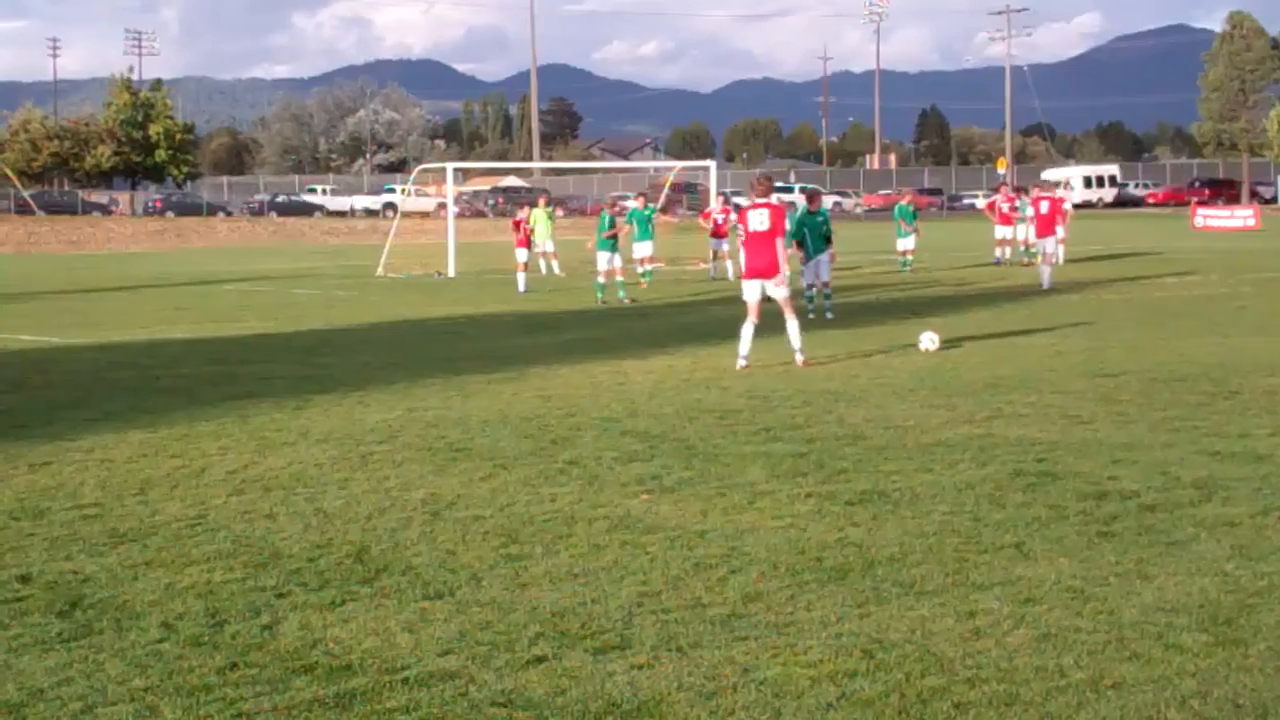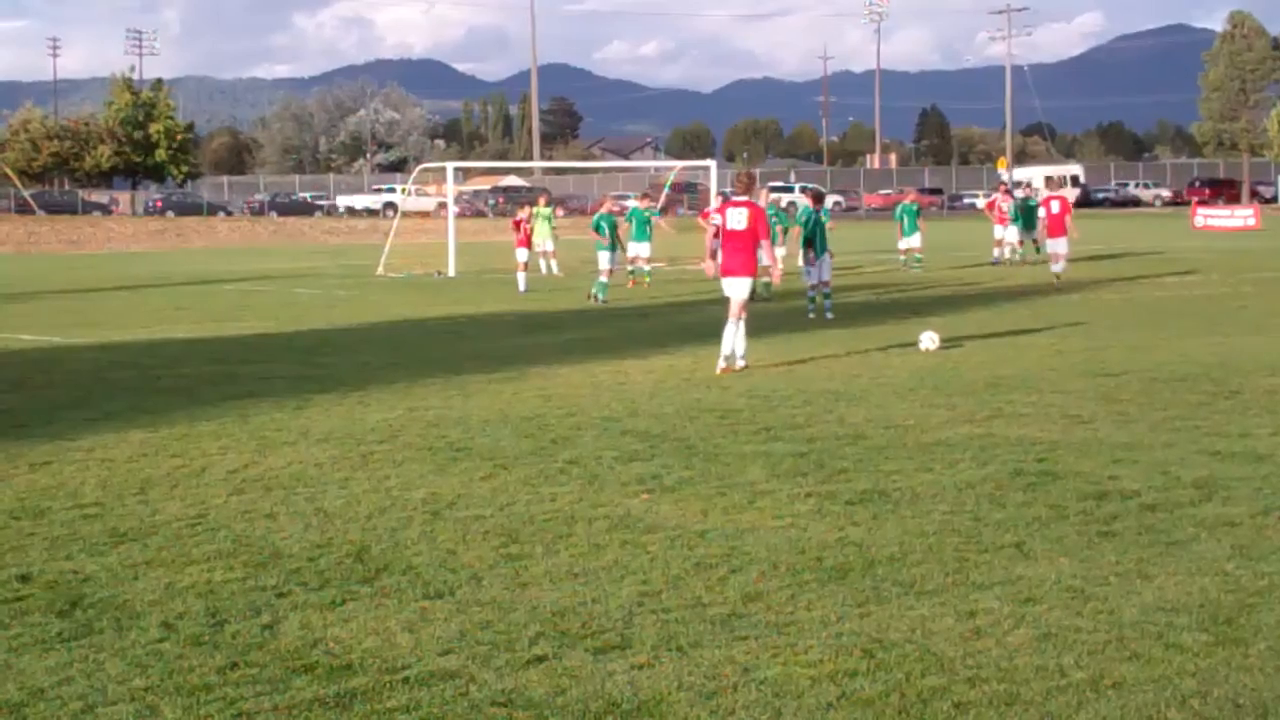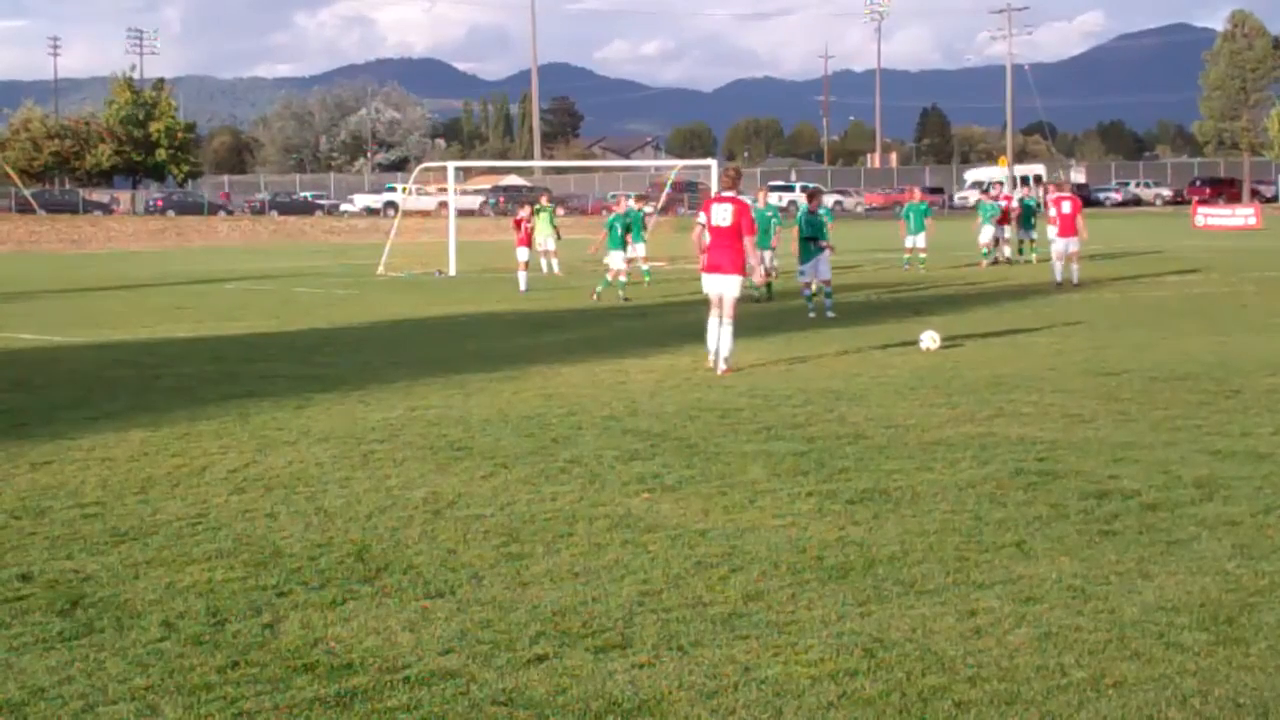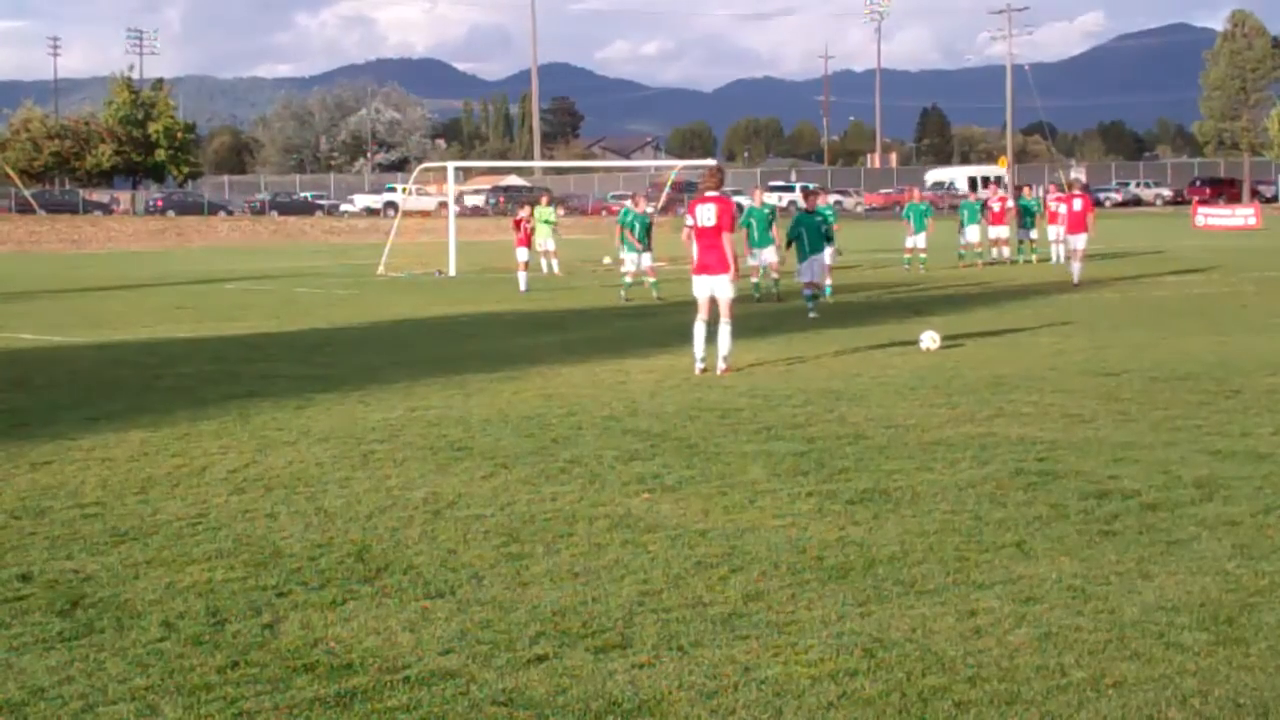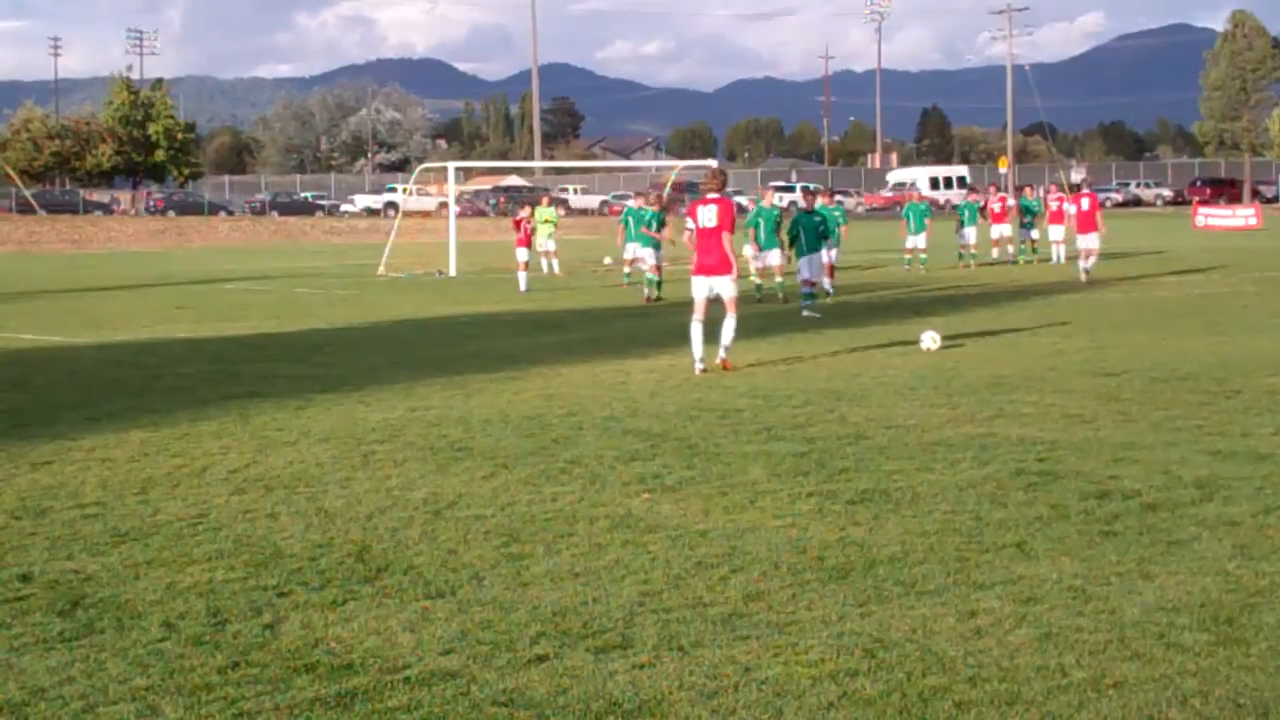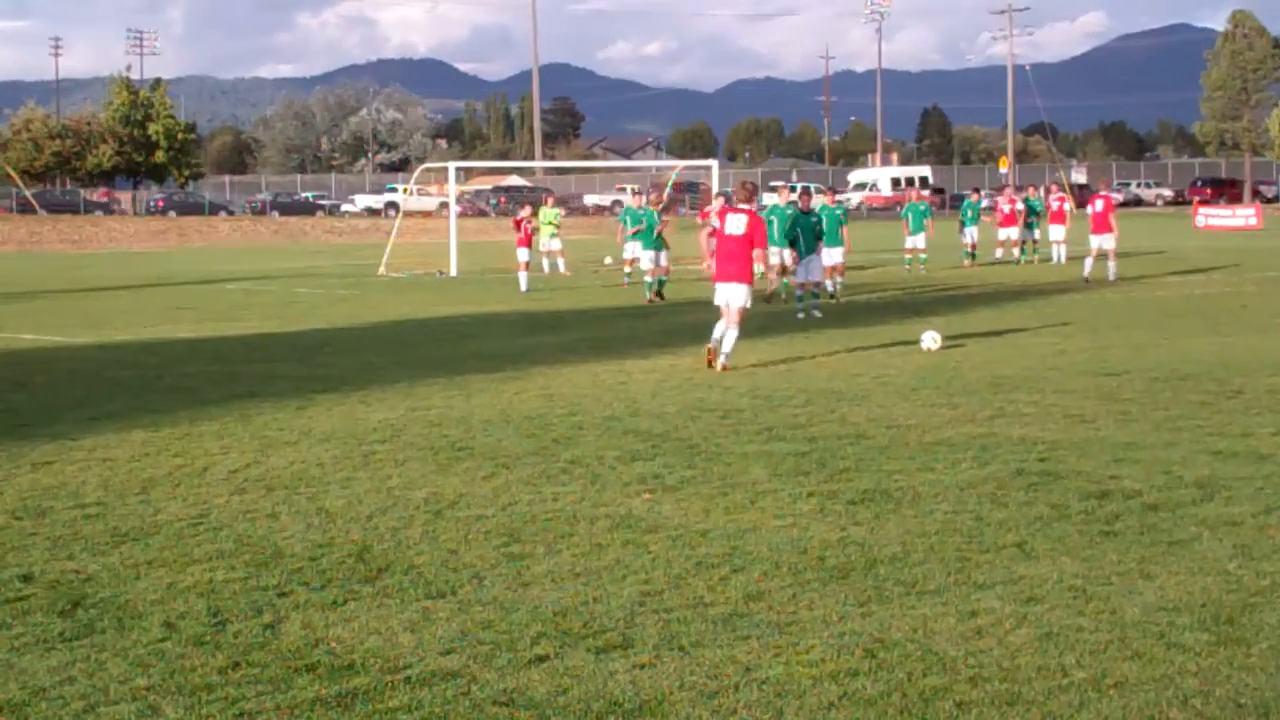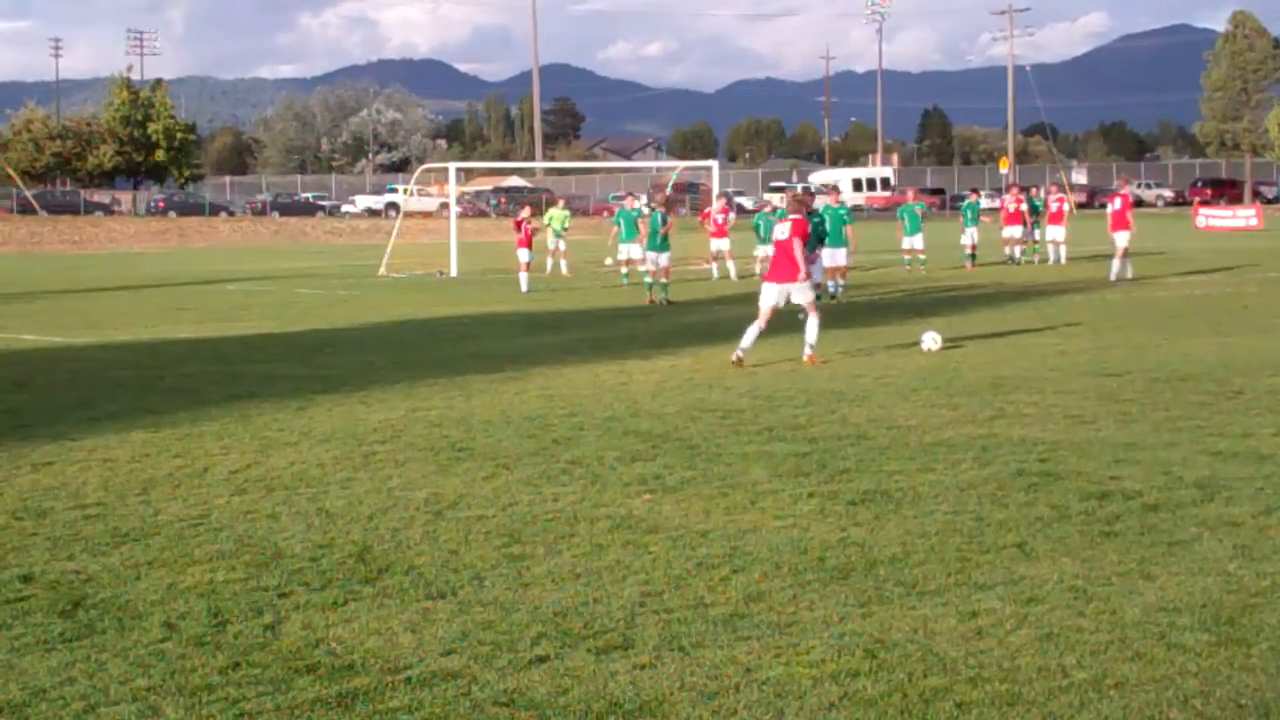
dt=0.4s
person 1, frame 1
left shoulder: (743, 213)
right shoulder: (778, 211)
left elbow: (741, 242)
right elbow: (779, 241)
right wrist: (782, 270)
left hip: (750, 270)
right hip: (773, 270)
left knee: (751, 317)
right knee: (788, 311)
left ankle: (742, 358)
right ankle: (798, 353)
person 1, frame 2
left shoulder: (723, 208)
right shoulder: (757, 210)
left elbow: (710, 234)
right elbow: (765, 243)
left wrist: (708, 258)
right wrist: (774, 268)
left hip: (726, 268)
right hip: (745, 269)
left knee: (739, 315)
right knee: (734, 316)
left ankle: (740, 359)
right ankle: (723, 360)
person 1, frame 3
left shoulder: (708, 204)
right shoulder: (743, 207)
left elbow: (696, 235)
right elbow: (748, 242)
left wrist: (702, 254)
right wrist: (757, 268)
left hip: (711, 265)
right hip: (732, 266)
left knee: (715, 310)
right knee: (727, 315)
left ankle: (712, 355)
right ankle: (723, 363)
person 1, frame 4
left shoulder: (694, 205)
right shoulder: (726, 204)
left elbow: (685, 236)
right elbow: (726, 237)
right wrist: (732, 265)
left hip: (701, 267)
right hip: (722, 267)
left knee: (702, 316)
right knee: (725, 316)
left ankle: (699, 362)
right ankle: (722, 363)
person 1, frame 5
left shoulder: (695, 206)
right shoulder: (727, 205)
left elbow: (686, 238)
right elbow: (725, 237)
right wrist: (734, 263)
left hip: (701, 268)
right hip: (723, 267)
left knee: (698, 316)
right knee: (731, 312)
left ankle: (698, 363)
right ankle: (723, 353)
person 1, frame 6
left shoulder: (723, 213)
right shoulder: (756, 219)
left elbow: (704, 234)
right elbow: (758, 253)
left wrist: (708, 259)
left hip: (721, 274)
right hip: (742, 276)
left knee: (725, 318)
right knee: (735, 322)
left ankle: (713, 344)
right ankle: (723, 359)
person 1, frame 7
left shoulder: (779, 225)
right shoulder: (803, 223)
right elbow: (796, 242)
right wrist: (803, 268)
left hip: (773, 277)
right hip: (793, 278)
left knee: (761, 321)
right knee: (813, 313)
left ankle: (740, 353)
right ankle: (808, 351)
